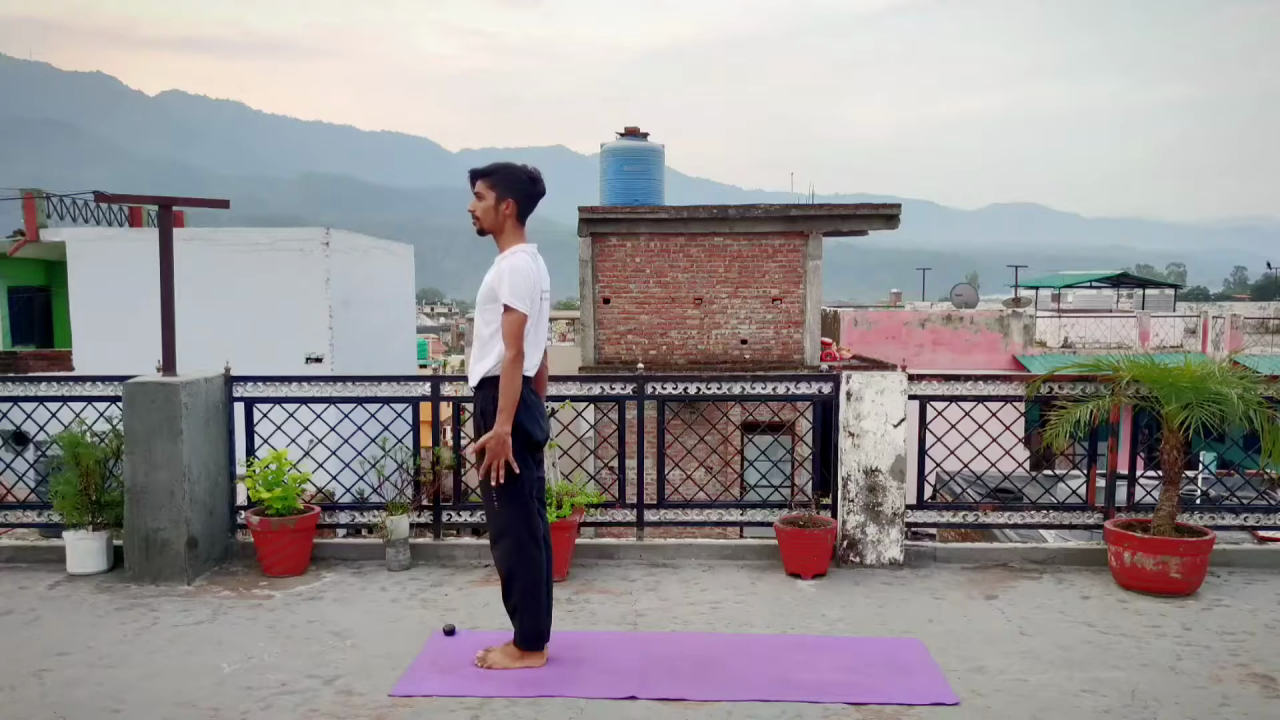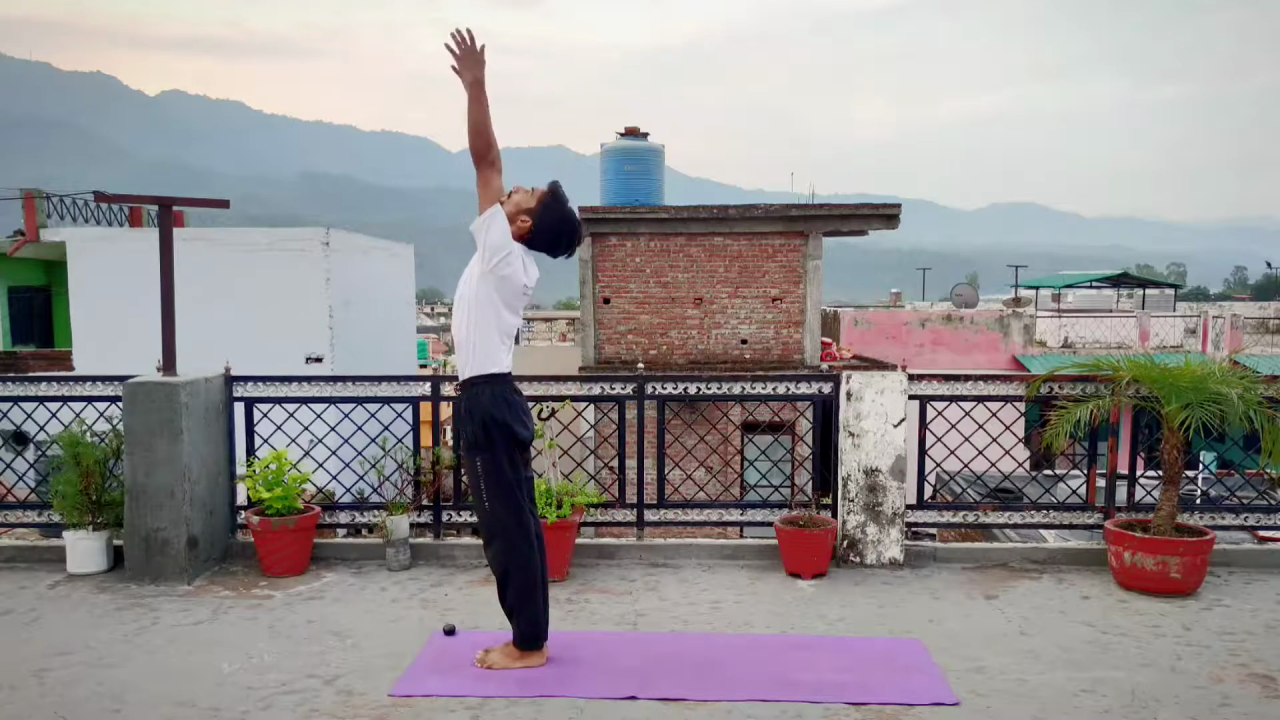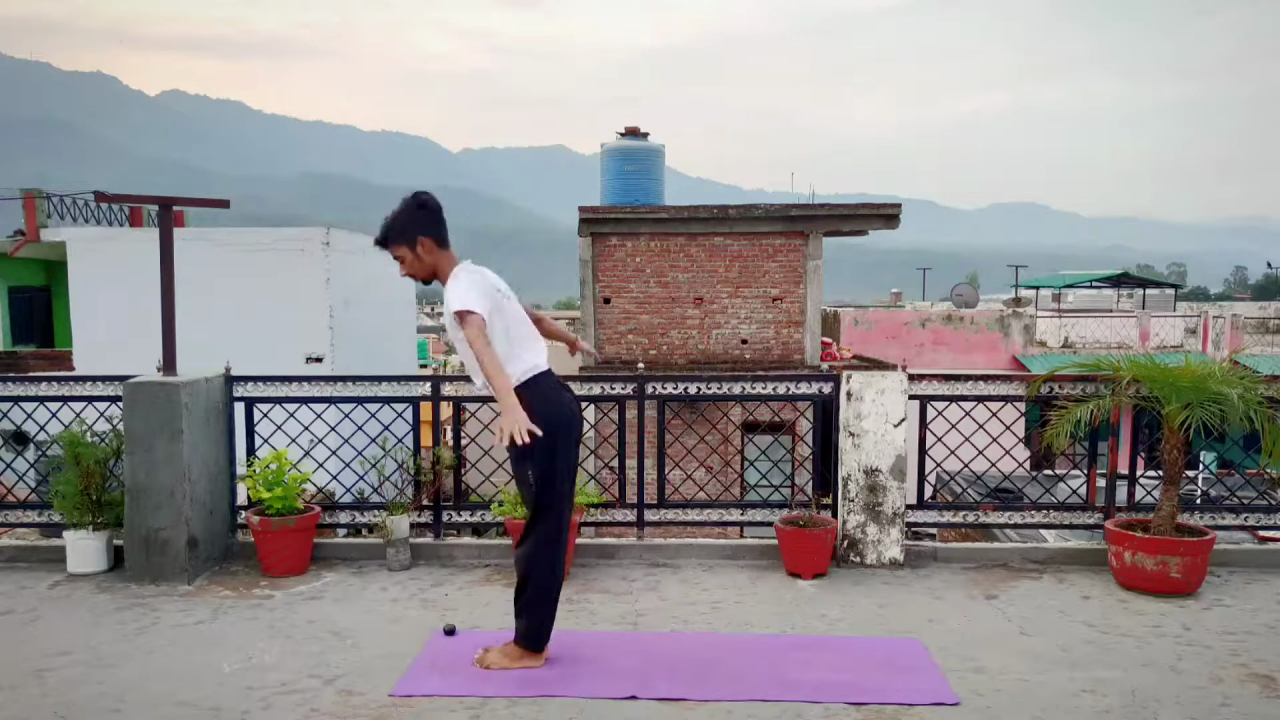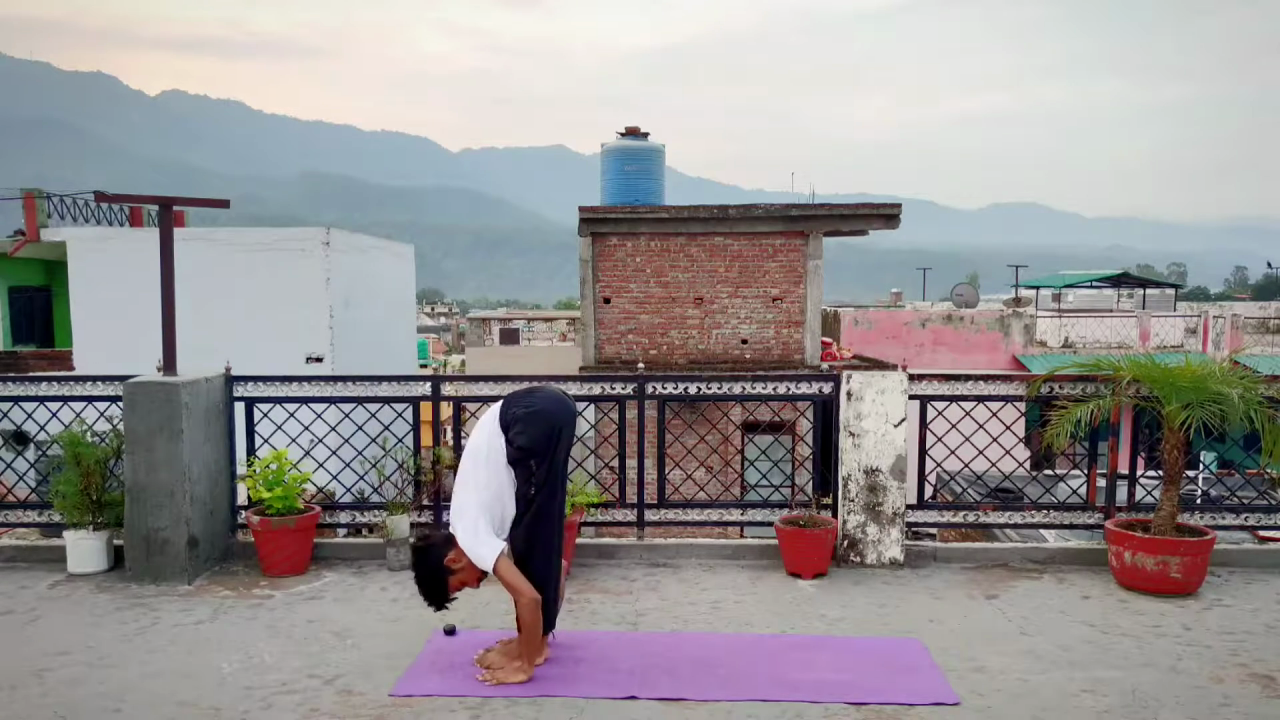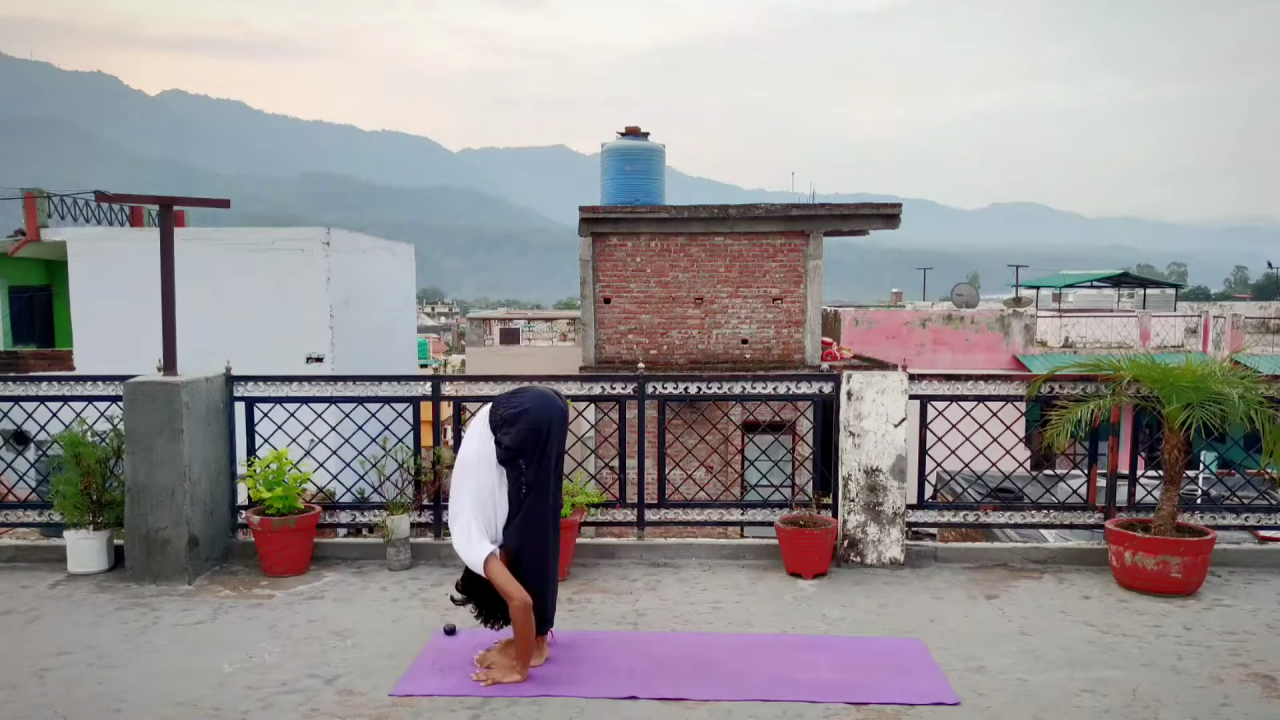
dt=1s
person 1, frame 1
left shoulder: (514, 266)
right shoulder: (527, 262)
left elbow: (513, 352)
left wrist: (501, 425)
left hip: (504, 403)
right hip: (518, 402)
left knee: (513, 527)
right knee: (526, 525)
left ankle: (528, 646)
right ankle: (531, 636)
person 1, frame 2
left shoulder: (501, 251)
right shoulder: (516, 259)
left elbow: (485, 163)
right elbow: (493, 166)
left wrist: (475, 83)
right wrist: (476, 86)
left hip: (485, 401)
right hip: (496, 399)
left knee: (506, 525)
right knee: (515, 522)
left ankle: (527, 644)
right ankle: (530, 634)
person 1, frame 3
left shoulder: (462, 288)
right shoulder: (481, 278)
left elbow: (484, 346)
right elbow: (535, 318)
left wrist: (510, 401)
right wrist: (572, 341)
left hip: (539, 406)
right hip: (545, 401)
left knee: (544, 529)
right knee: (544, 526)
left ankle: (529, 646)
right ankle: (531, 637)
person 1, frame 4
left shoulder: (469, 534)
right shoulder: (475, 523)
left elbow: (528, 596)
left wrist: (526, 666)
left hip: (537, 417)
right hip: (547, 409)
left knee: (532, 536)
right knee: (539, 534)
left ankle: (534, 646)
right ankle: (535, 640)
person 1, frame 5
left shoulder: (468, 540)
left elbow: (520, 601)
left wrist: (520, 667)
left hip: (528, 416)
right hip: (544, 407)
left knee: (526, 537)
right knee: (536, 534)
left ankle: (533, 647)
right ankle: (533, 640)
